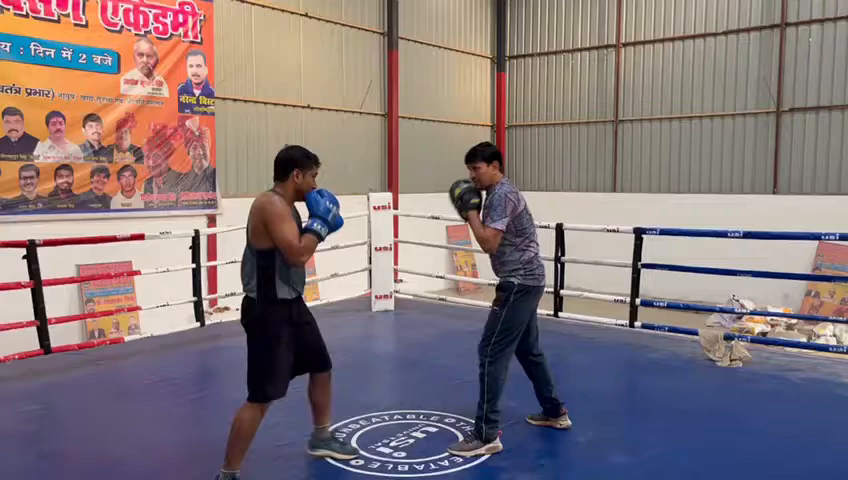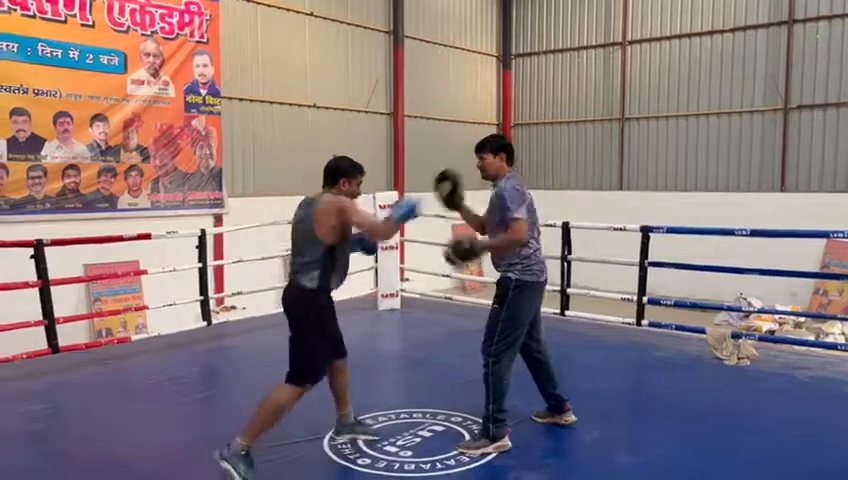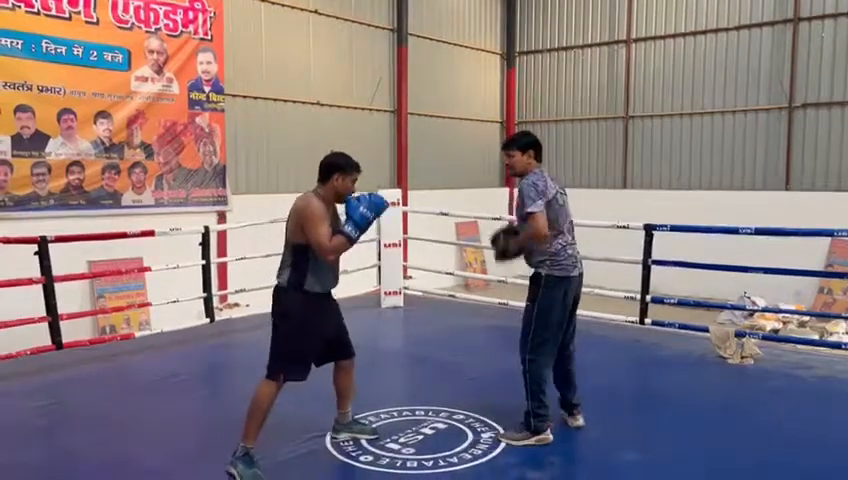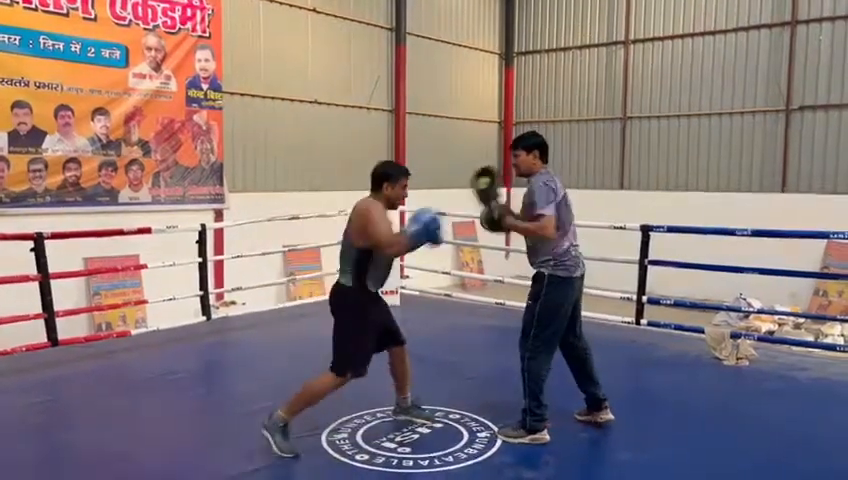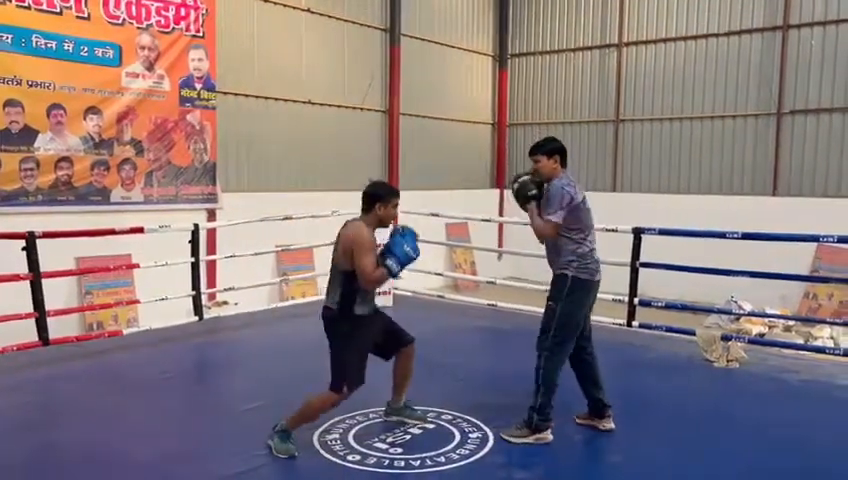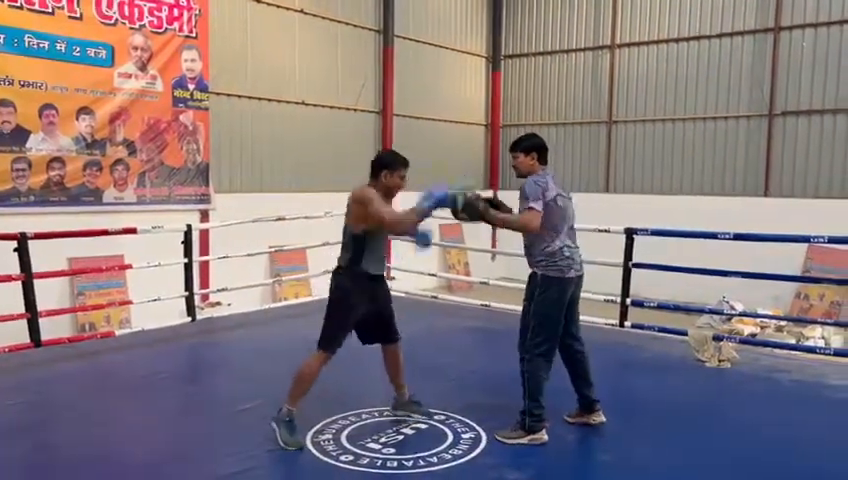
dt=0.7s
person 1, frame 1
left shoulder: (502, 195)
right shoulder: (498, 194)
left elbow: (488, 244)
right elbow: (491, 239)
left wrist: (470, 213)
right wrist: (472, 211)
left hip: (519, 282)
right hip: (526, 280)
left knee: (492, 352)
right knee: (527, 349)
left ankle: (486, 434)
right ankle: (555, 411)
person 1, frame 2
left shoulder: (508, 188)
right shoulder: (508, 188)
left elbow: (518, 234)
right elbow: (485, 225)
left wrist: (477, 247)
right wrist: (458, 205)
left hip: (519, 279)
right hip: (531, 276)
left knee: (496, 351)
right knee: (531, 345)
left ankle: (495, 433)
right ankle: (559, 408)
person 1, frame 3
left shoulder: (531, 184)
right shoulder: (549, 182)
left elbow: (539, 230)
left wrist: (514, 245)
right wrist: (516, 238)
left hip: (552, 274)
right hip: (571, 270)
left knee: (533, 349)
right knee: (562, 342)
left ankle: (537, 426)
right ankle: (571, 408)
person 1, frame 4
left shoulder: (540, 185)
right shoulder: (546, 183)
left elbow: (546, 231)
right elbow: (530, 220)
left wrist: (508, 222)
right wrist: (509, 213)
left hip: (554, 274)
right hip: (571, 271)
left knee: (534, 347)
right knee: (572, 340)
left ankle: (535, 425)
right ankle: (598, 406)
person 1, frame 5
left shoulder: (558, 188)
right shoulder: (566, 186)
left elbow: (545, 233)
right elbow: (557, 229)
left wrist: (531, 204)
right wrist: (535, 202)
left hip: (573, 276)
right hip: (585, 274)
left knee: (550, 347)
right knee: (580, 345)
left ankle: (538, 425)
right ankle: (600, 412)
person 1, frame 6
left shoulder: (534, 183)
right shoulder: (553, 184)
left elbow: (531, 223)
left wrist: (490, 215)
right wrist: (497, 214)
left hip: (550, 274)
right hip: (571, 271)
left knee: (534, 349)
right knee: (570, 341)
left ankle: (533, 425)
right ankle: (590, 407)
person 2, frame 1
left shoulder: (284, 205)
right shoulder: (271, 204)
right elbow: (298, 255)
left wrist: (319, 224)
right wrist: (319, 222)
left hip: (291, 304)
right hip: (268, 311)
left knee: (322, 369)
right knee: (260, 399)
left ankle: (321, 438)
person 2, frame 2
left shoulder: (311, 205)
right shoulder: (339, 205)
right elbow: (380, 231)
left wrist: (356, 242)
right wrist: (401, 212)
left hip: (311, 295)
right hip: (311, 300)
left knee: (338, 359)
right knee: (300, 382)
left ankle: (345, 423)
right ankle: (236, 450)
person 2, frame 3
left shoulder: (328, 207)
right shoulder: (310, 205)
left elbow: (338, 243)
right elbow: (327, 253)
left wrist: (364, 214)
right wrist: (356, 224)
left hip: (319, 296)
right hip: (295, 299)
left knee: (345, 358)
right knee: (277, 377)
left ankle: (343, 421)
person 2, frame 4
left shoulder: (376, 210)
right shoulder: (371, 209)
left elbow: (388, 246)
right elbow: (392, 248)
left wrist: (423, 233)
right wrist: (420, 228)
left hip: (367, 295)
right hip: (353, 298)
left knee: (397, 345)
right knee: (342, 373)
left ankle: (404, 404)
right ankle: (278, 421)
person 2, frame 5
left shoulder: (363, 228)
right shoulder: (360, 233)
right elbow: (369, 280)
left wrist: (394, 247)
right wrist: (398, 259)
left hip: (363, 313)
right hip: (345, 319)
left knee: (406, 347)
right knee: (341, 391)
left ankle: (397, 406)
right ankle: (281, 432)
person 2, frame 6
left shoulder: (376, 198)
right shoulder: (365, 195)
left elbow: (392, 225)
right elbow: (396, 225)
left wrist: (415, 232)
right wrist: (430, 202)
left hip: (370, 281)
right hip: (351, 282)
left knee: (391, 341)
right knee: (326, 351)
left ankle: (402, 399)
right ankle: (285, 416)
